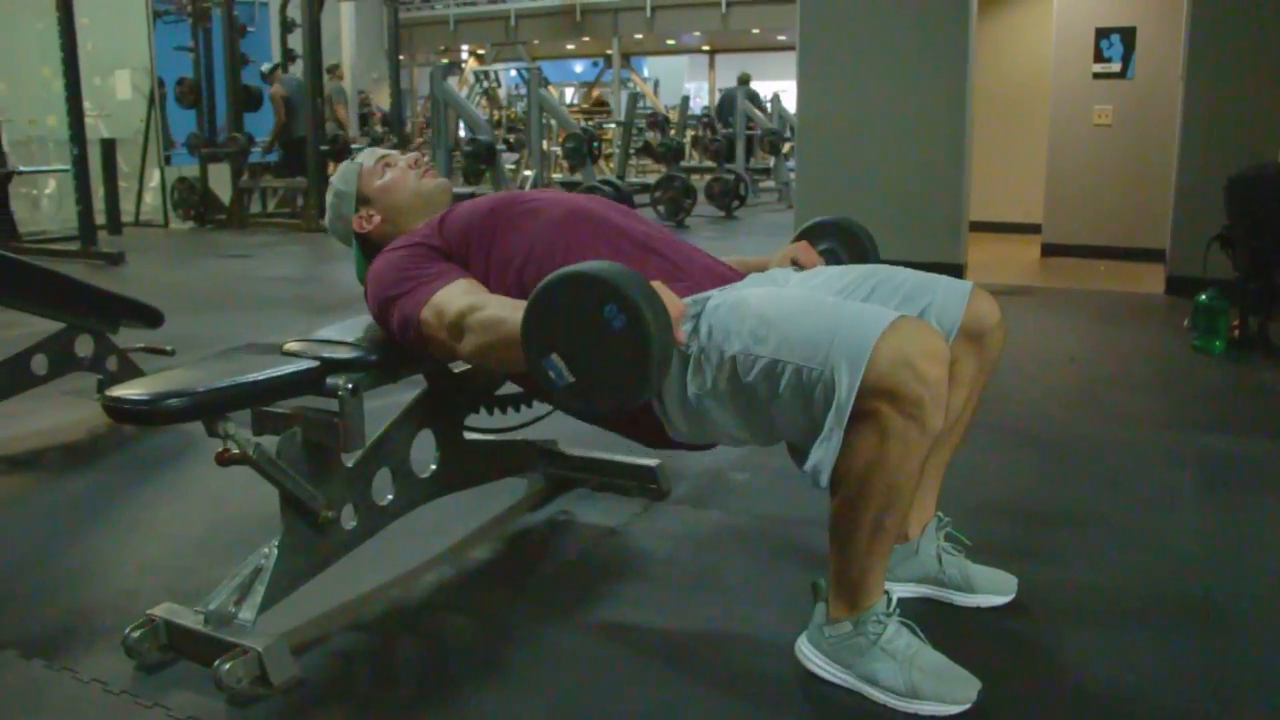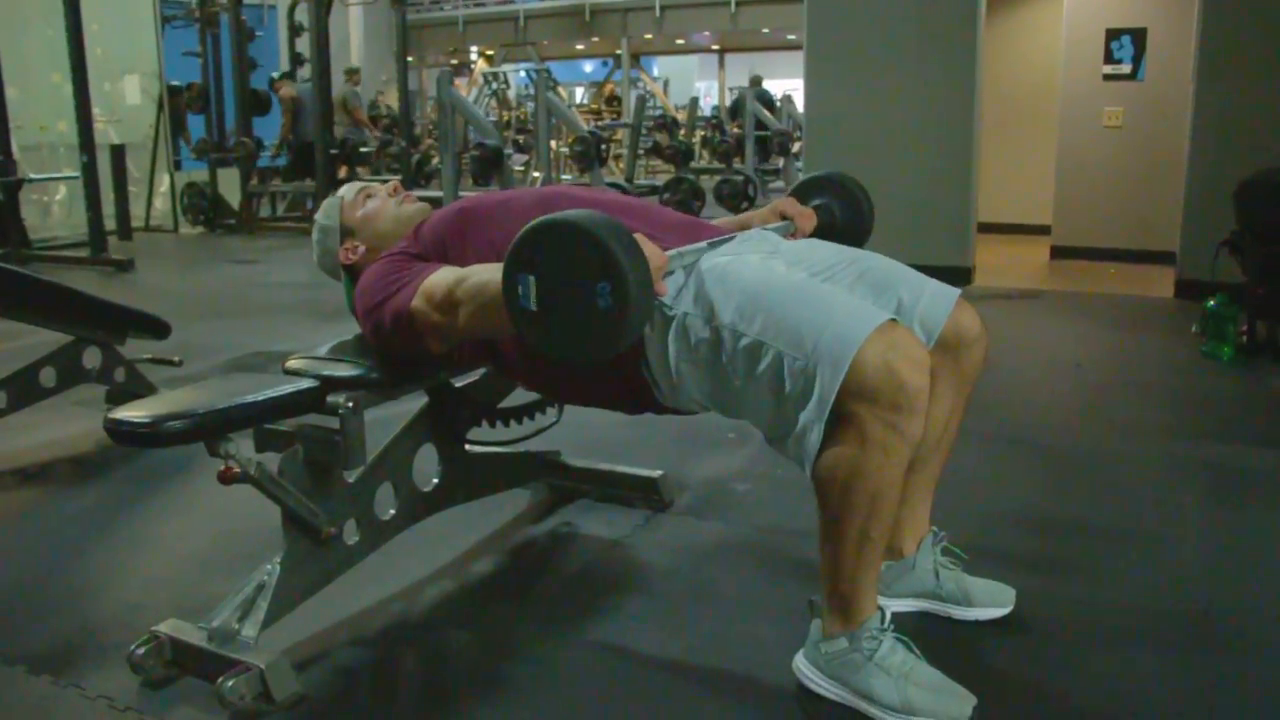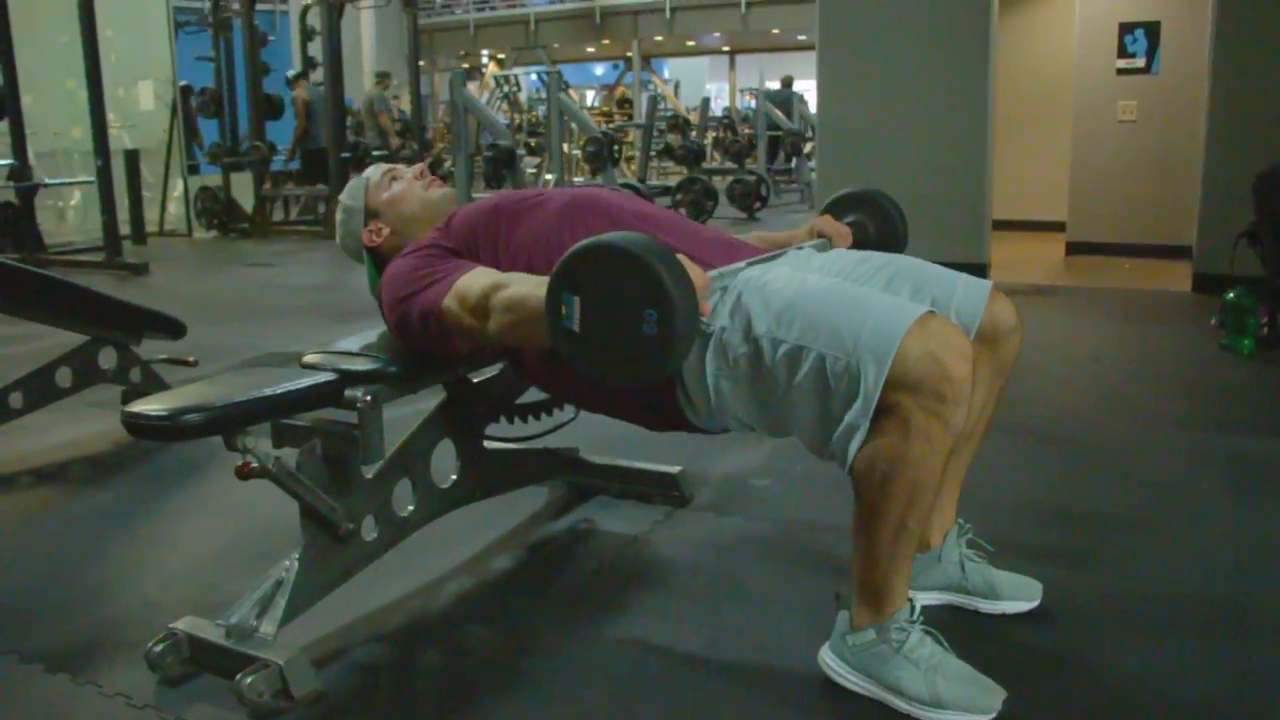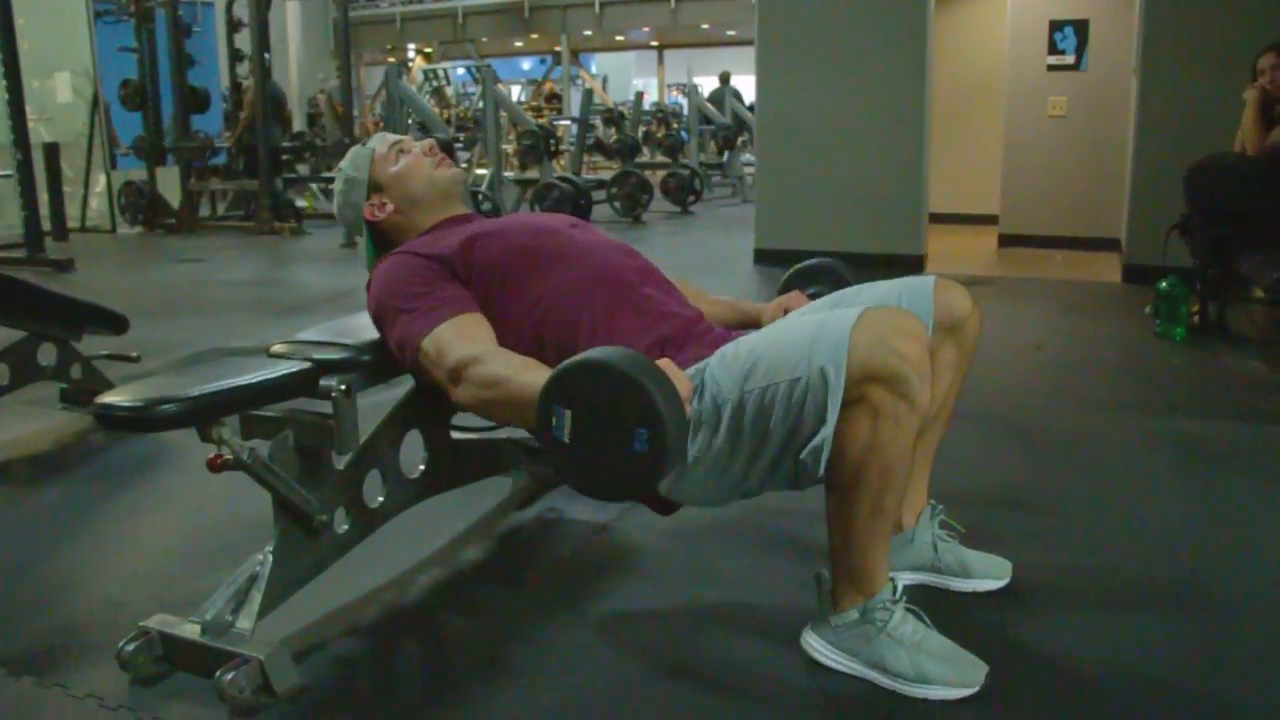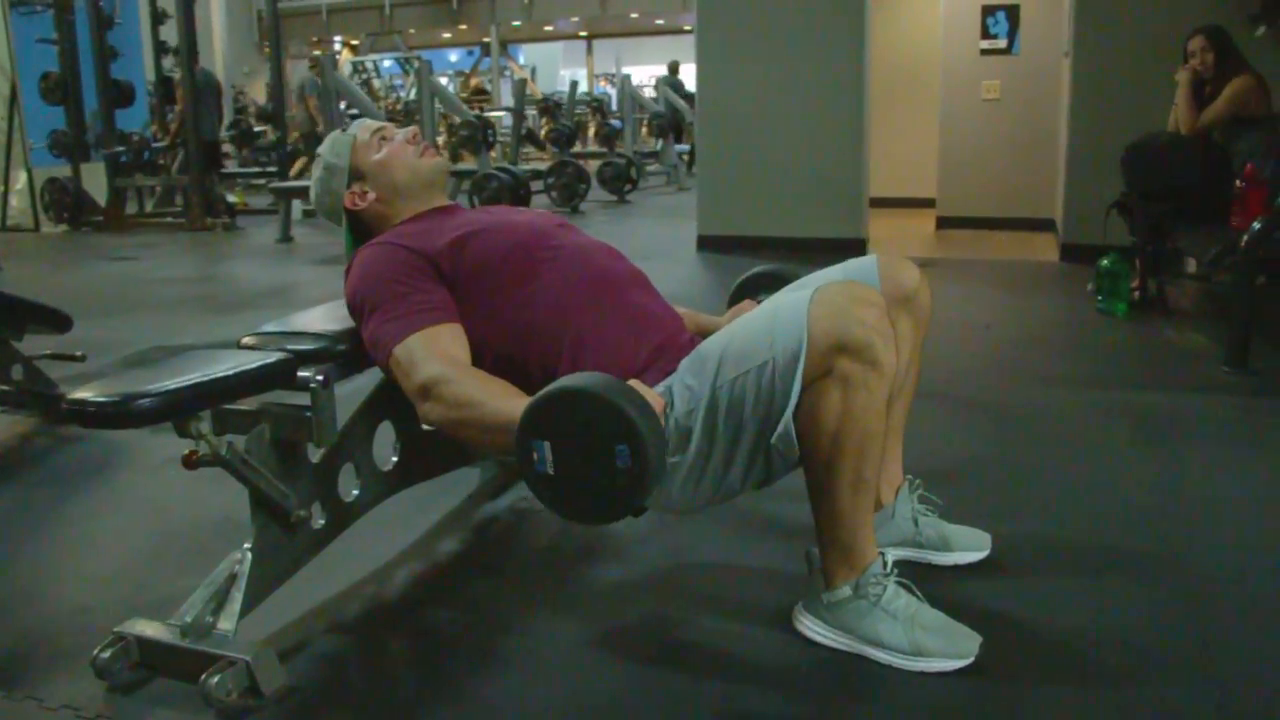
dt=0.7s
person 1, frame 1
left shoulder: (493, 223)
right shoulder: (403, 263)
right elbow: (469, 325)
left wrist: (764, 264)
left hip: (729, 297)
right hip: (683, 342)
left knee: (972, 319)
right knee: (910, 368)
left ankle: (910, 543)
right ankle: (849, 624)
person 1, frame 2
left shoulder: (462, 232)
right shoulder: (389, 281)
right elbow: (458, 303)
left wrist: (750, 216)
right hip: (668, 295)
left knee: (955, 334)
right knee: (890, 378)
left ankle: (903, 558)
right ankle: (845, 640)
person 1, frame 3
left shoulder: (500, 225)
right shoulder: (414, 274)
right elbow: (495, 306)
left wrist: (786, 235)
right hip: (700, 315)
left knee: (991, 323)
right knee: (933, 368)
left ankle: (933, 550)
right ankle: (874, 632)
person 1, frame 4
left shoulder: (517, 232)
right shoulder: (410, 270)
right elbow: (472, 372)
left wrist: (756, 314)
left hip: (723, 363)
right hip: (684, 410)
left knee: (944, 307)
right knee: (889, 350)
left ankle: (904, 533)
right ankle: (857, 613)
person 1, frame 5
left shoulder: (487, 224)
right shoulder: (391, 262)
right elbow: (441, 389)
left wrist: (720, 326)
left hip: (692, 370)
right hip: (661, 420)
left knee: (896, 281)
right knee: (851, 322)
left ankle: (885, 506)
right ankle: (849, 589)
